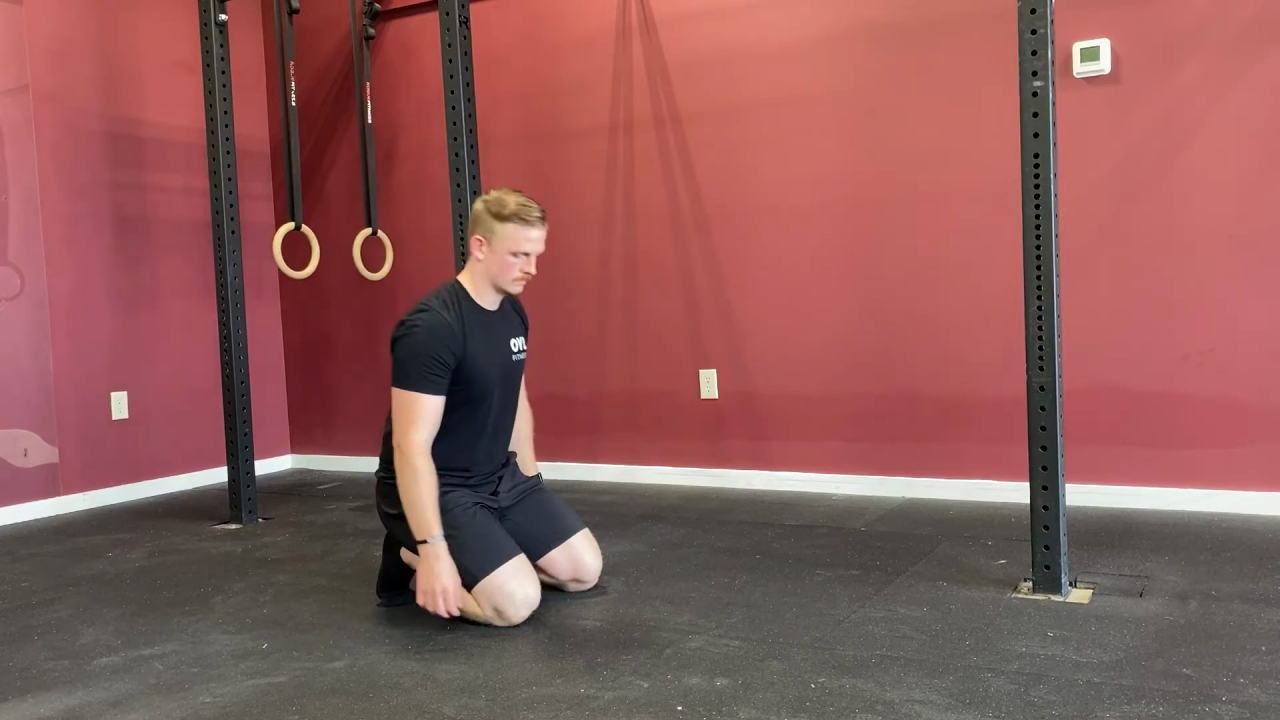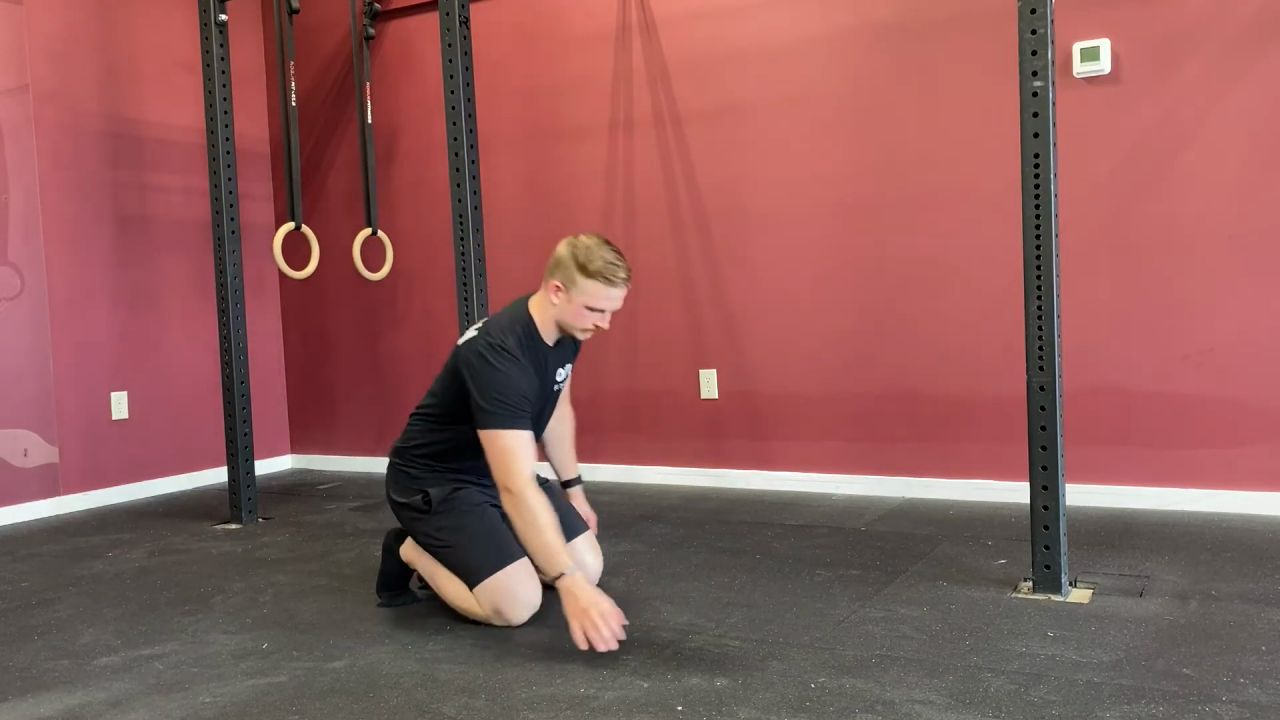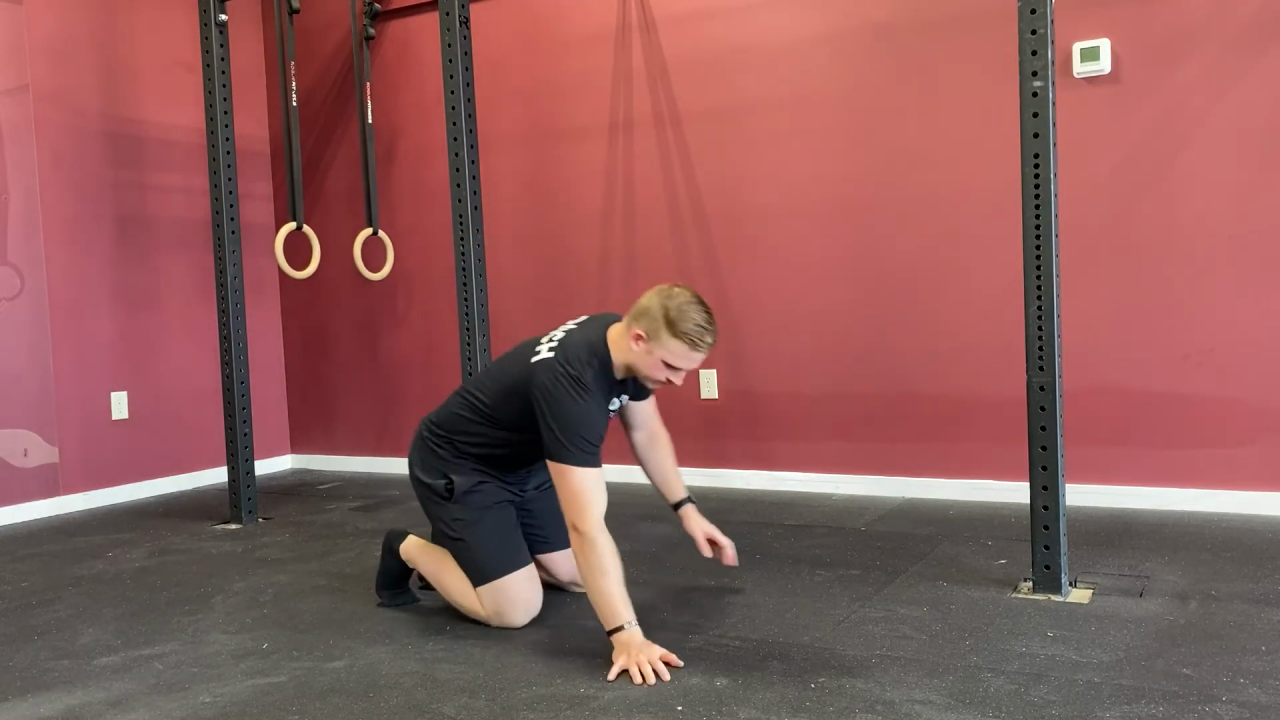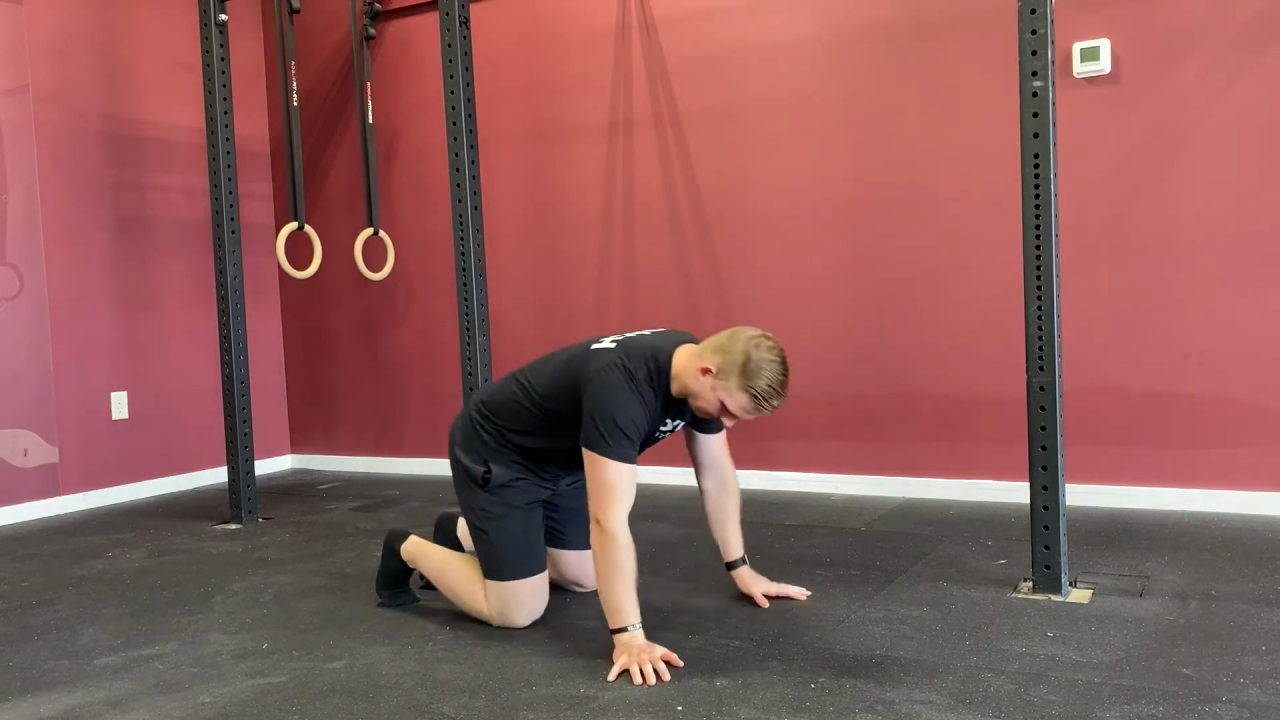
dt=0.3s
person 1, frame 1
left shoulder: (513, 313)
right shoulder: (432, 327)
right elbow: (410, 449)
left wrist: (532, 488)
right wrist: (432, 549)
left hip: (500, 478)
right hip: (437, 489)
left knee: (583, 569)
right knee: (515, 600)
right ankle: (412, 556)
person 1, frame 2
left shoulder: (566, 330)
right shoulder: (500, 357)
left elbow: (557, 410)
right elbow: (517, 487)
left wrist: (573, 488)
right wrist: (566, 582)
left hip: (500, 471)
right hip: (437, 484)
left knee: (588, 570)
right knee: (518, 603)
left ankle: (486, 550)
right ankle: (413, 554)
person 1, frame 3
left shoulder: (629, 350)
right shoulder: (570, 383)
left elbow: (647, 432)
right elbow: (586, 524)
left wrist: (687, 509)
right wrist: (625, 633)
left hip: (521, 460)
right hip: (457, 467)
left knee: (580, 578)
right knee: (515, 609)
left ankle: (452, 533)
right ankle: (413, 552)
person 1, frame 4
left shoulder: (700, 373)
right shoulder: (622, 385)
left elbow: (717, 477)
right elbow: (609, 520)
left wrist: (740, 567)
right wrist: (629, 637)
left hip: (557, 456)
right hip: (494, 453)
left knee: (583, 578)
right knee: (520, 610)
left ankle: (462, 532)
right ankle: (410, 551)
